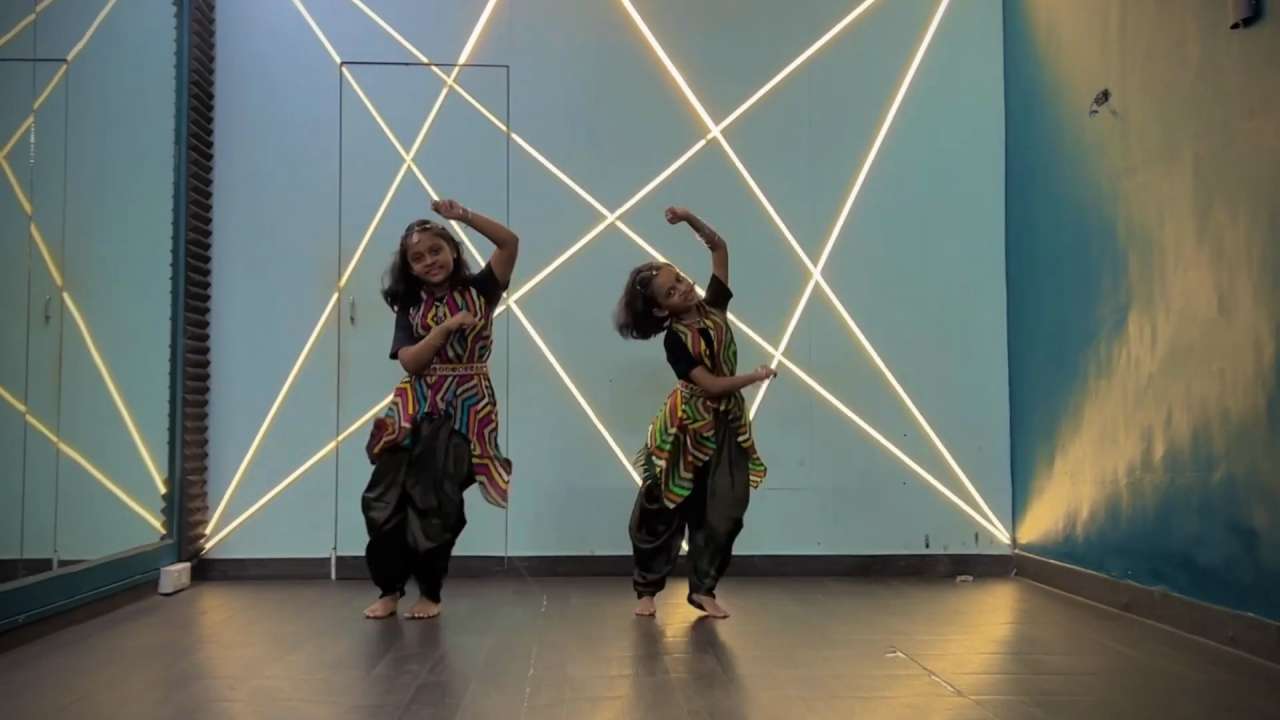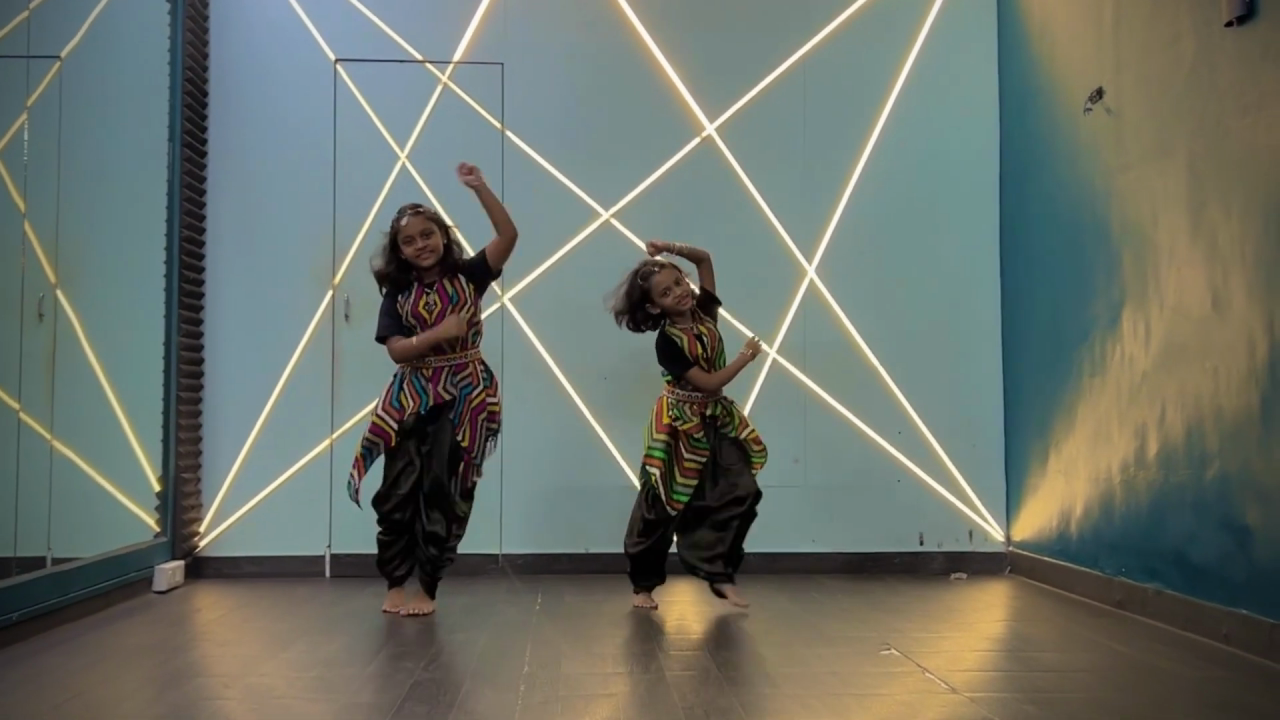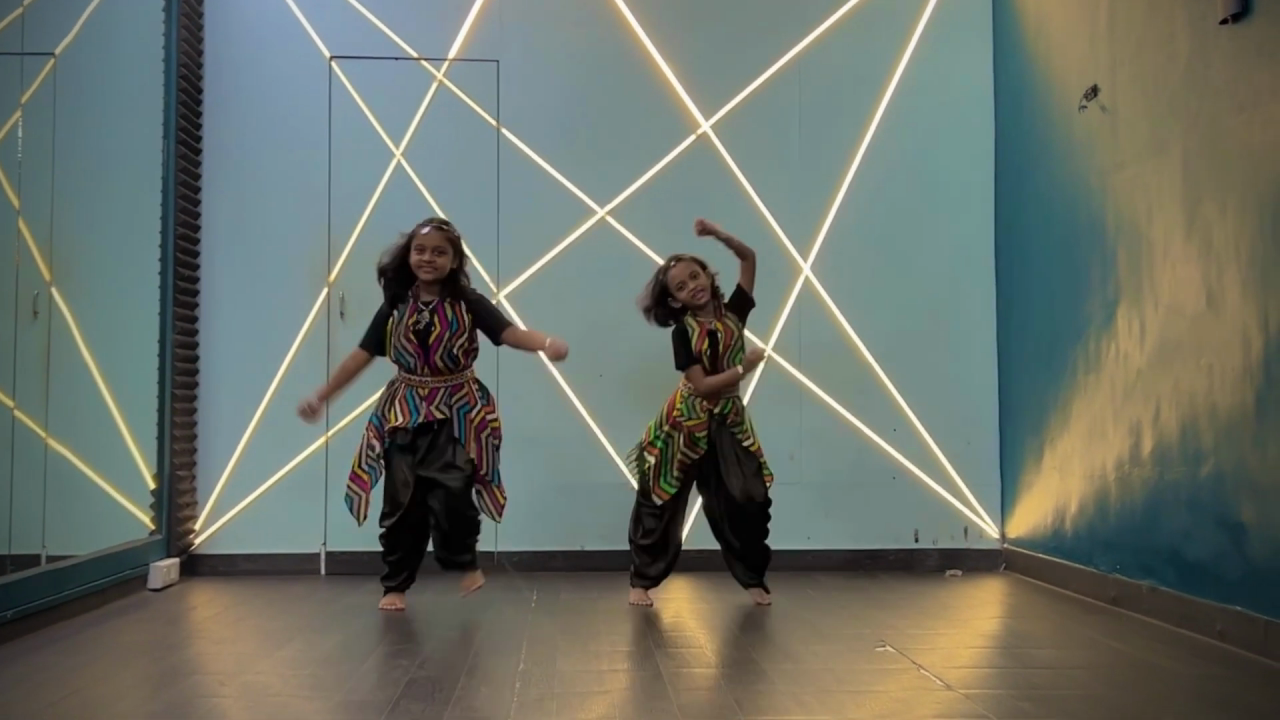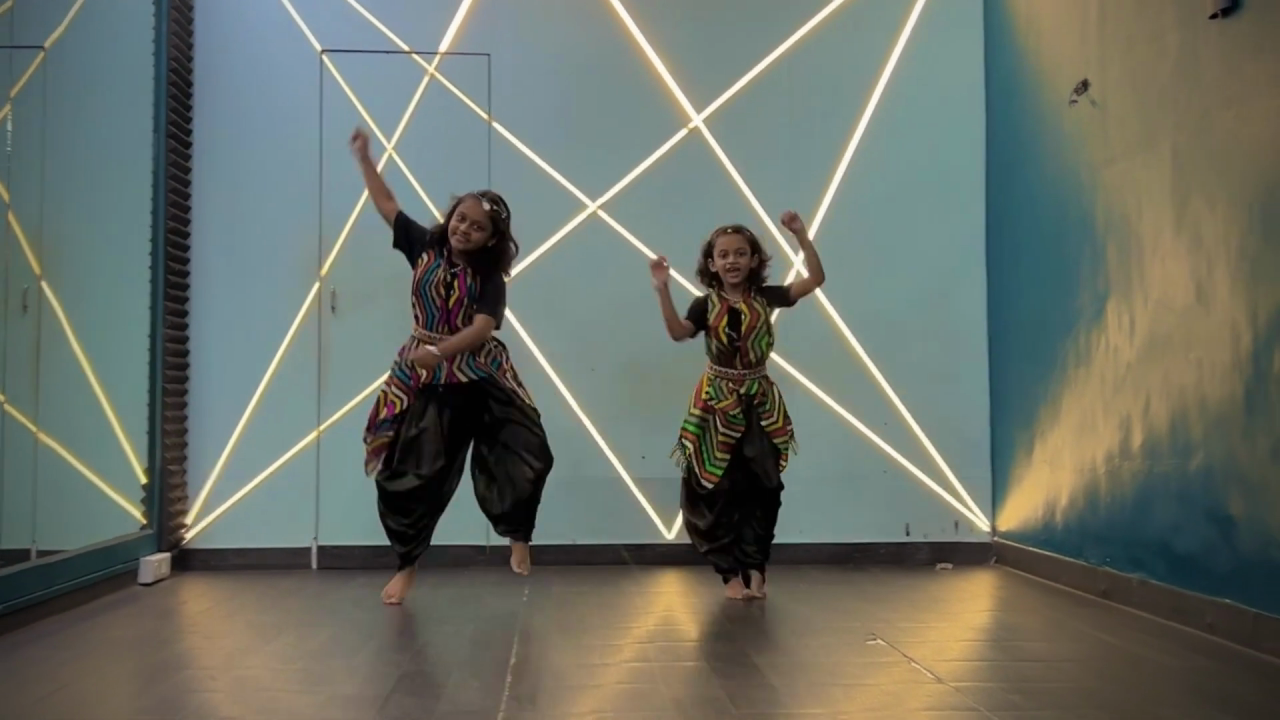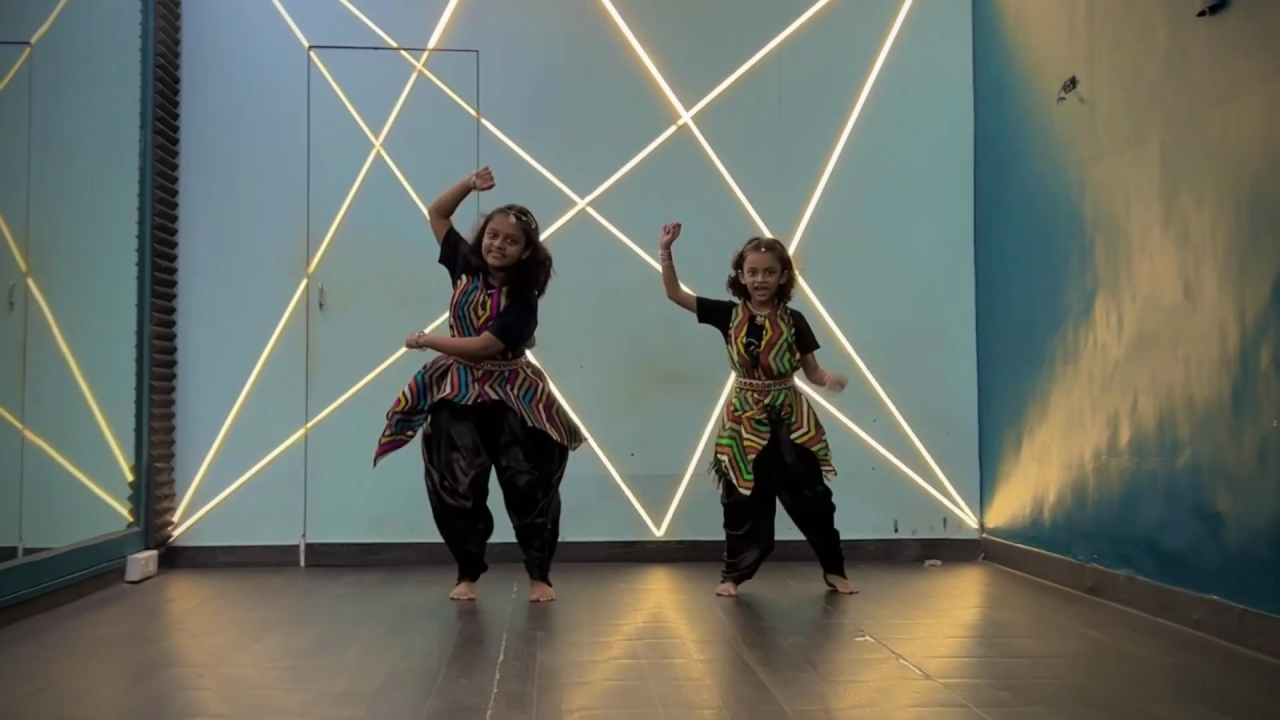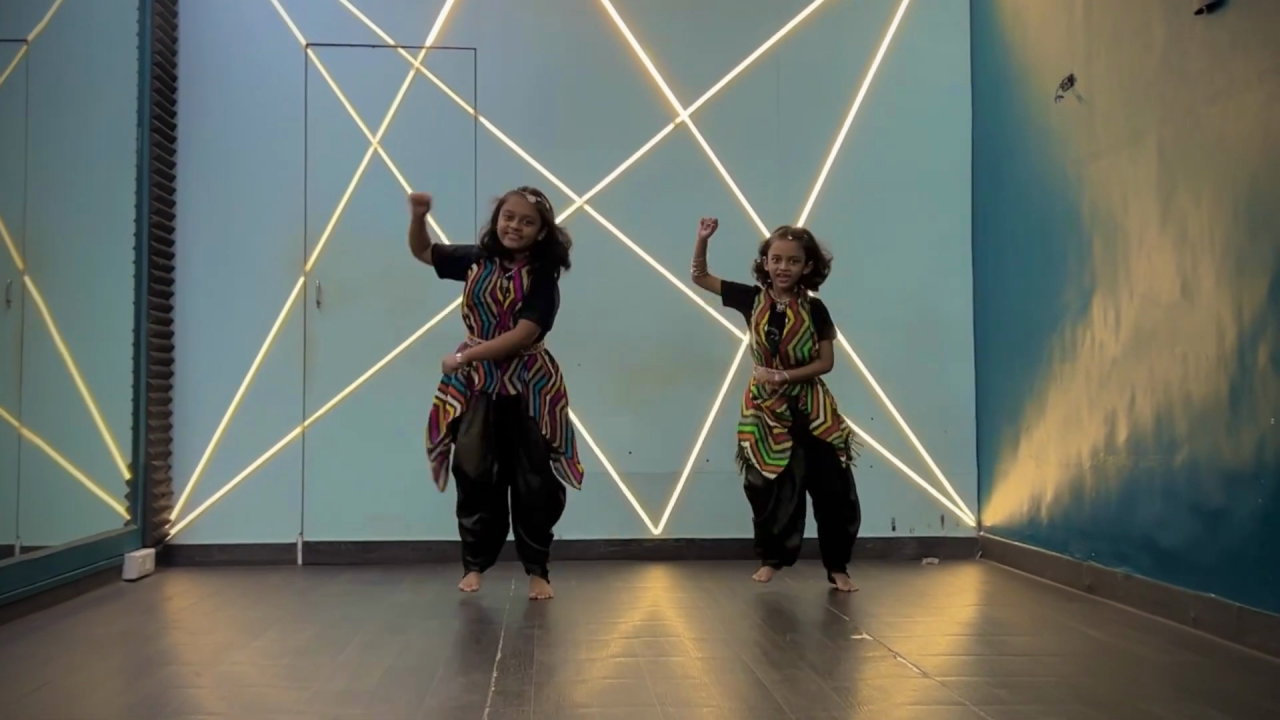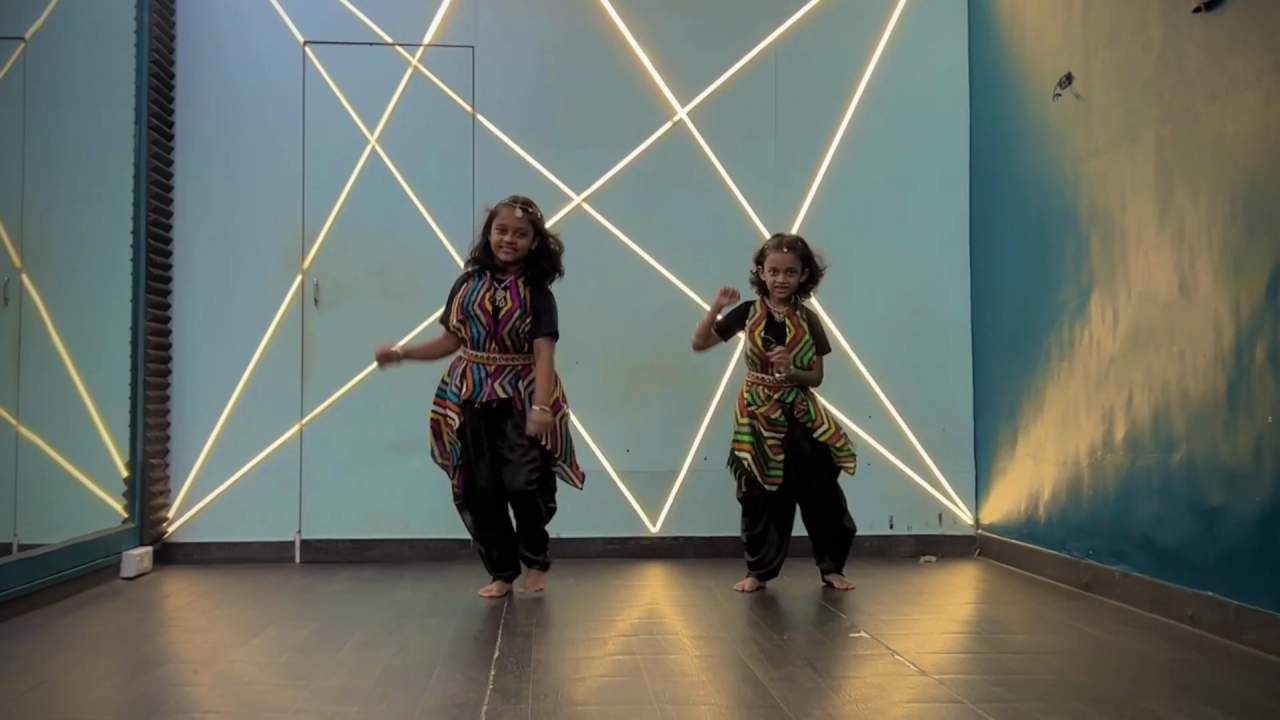
dt=0.2s
person 1, frame 1
left shoulder: (478, 292)
right shoulder: (409, 309)
left elbow: (510, 244)
right elbow: (410, 362)
left wrist: (463, 216)
right wrist: (448, 326)
left hip: (467, 408)
right hip: (415, 409)
left knee: (435, 501)
right knee: (387, 501)
left ankle: (429, 593)
right ankle: (389, 590)
person 1, frame 2
left shoulder: (465, 276)
right shoulder: (395, 292)
left elbow: (508, 237)
right elbow: (396, 350)
left wrist: (479, 189)
right wrist: (437, 335)
left hip: (463, 397)
right hip: (412, 398)
left knee: (443, 490)
right knee: (399, 490)
left ankle: (426, 588)
right ankle: (397, 582)
person 1, frame 3
left shoulder: (469, 303)
right shoulder: (394, 307)
left elbow: (510, 334)
right elbow: (363, 354)
left wrist: (548, 345)
right wrist: (322, 396)
left hip: (460, 407)
right hip: (405, 410)
left knee: (450, 487)
right knee: (403, 503)
left ankle: (464, 561)
right ankle: (395, 584)
person 1, frame 4
left shoulder: (489, 278)
right shoulder: (425, 249)
left elbow: (481, 330)
right elbow: (384, 202)
left wrist: (439, 349)
right wrist: (364, 157)
left hip: (480, 373)
right hip: (429, 379)
left knee: (517, 451)
right knee: (415, 473)
left ankle: (518, 535)
right ankle: (405, 566)
person 1, frame 5
left shoulder: (522, 299)
right shoulder: (465, 266)
left elbow: (486, 347)
right elbow: (438, 215)
left wrist: (426, 342)
right wrist: (468, 186)
left hip: (512, 395)
right hip: (457, 391)
left knee: (530, 484)
right knee: (458, 488)
left ankle: (539, 574)
right ankle: (469, 573)
person 1, frame 6
left shoulder: (544, 277)
right shoulder: (476, 260)
left elbow: (521, 335)
right elbow: (422, 251)
left wrist: (464, 359)
right wrist: (418, 215)
left hip: (527, 383)
right hip: (473, 386)
left knee: (534, 480)
right knee: (475, 472)
left ankle: (537, 570)
right ankle: (475, 563)
person 1, frame 7
left shoulder: (538, 293)
right shoulder: (469, 282)
left elbow: (543, 351)
right elbow: (448, 341)
left wrist: (544, 404)
right wrist: (399, 354)
left hip: (520, 392)
right hip: (469, 394)
left knee: (524, 483)
right knee: (476, 490)
left ankle: (535, 562)
right ankle: (502, 570)
person 2, frame 1
left shoulder: (715, 306)
right shoulder: (675, 340)
left elbow: (719, 247)
right elbow: (712, 385)
left wrist: (690, 220)
right wrist: (756, 376)
left hip: (727, 421)
right hip: (688, 424)
left knee: (723, 510)
right knee: (663, 505)
left ankle: (703, 589)
right ankle: (647, 589)
person 2, frame 2
left shoulder: (703, 314)
right shoulder: (665, 341)
left elbow: (704, 260)
right elbow: (706, 384)
left wrist: (669, 249)
right wrist: (745, 358)
left hip: (717, 416)
right hip: (681, 425)
left knee: (740, 492)
right knee: (665, 505)
left ankle: (720, 574)
right ankle: (644, 583)
person 2, frame 3
left shoulder: (734, 312)
right shoulder: (683, 332)
left elbow: (748, 260)
right elbow: (702, 384)
left wrist: (715, 234)
right wrist: (742, 369)
left hip: (728, 420)
right hip: (688, 420)
left knee: (747, 501)
right knee: (662, 501)
left ankle: (752, 577)
right ankle: (643, 580)
person 2, frame 4
left shoulder: (766, 298)
right shoulder: (706, 306)
left elbow: (814, 278)
right elbow: (678, 333)
left wrist: (798, 234)
right wrist: (663, 288)
left hip: (759, 401)
right hip: (717, 403)
left knee: (764, 487)
right knee: (714, 489)
left ankle: (755, 565)
right ankle: (731, 570)
person 2, frame 5
left shoulder: (792, 320)
right shoulder: (727, 315)
left elbow: (811, 370)
right elbow: (674, 294)
left wrist: (830, 380)
right wrist: (666, 250)
left hip: (791, 415)
right hip: (746, 414)
left knee: (812, 496)
right knee: (744, 498)
left ankle: (834, 569)
right ankle: (734, 573)
person 2, frame 6
left shoulder: (815, 309)
right shoulder: (751, 299)
left elbow: (826, 362)
right elbow: (700, 278)
left wrist: (783, 375)
right wrist: (703, 241)
left hip: (809, 403)
right hip: (765, 404)
left knee: (831, 486)
right knee: (769, 484)
left ankle: (836, 566)
right ankle: (772, 558)
person 2, frame 7
left shoulder: (808, 320)
right shoulder: (748, 312)
left elbow: (815, 377)
right elbow: (698, 344)
left wrist: (791, 369)
right wrist: (715, 310)
left hip: (800, 410)
right hip: (757, 411)
left knee: (823, 494)
right knee: (760, 495)
left ankle: (832, 565)
right ankle: (759, 568)
